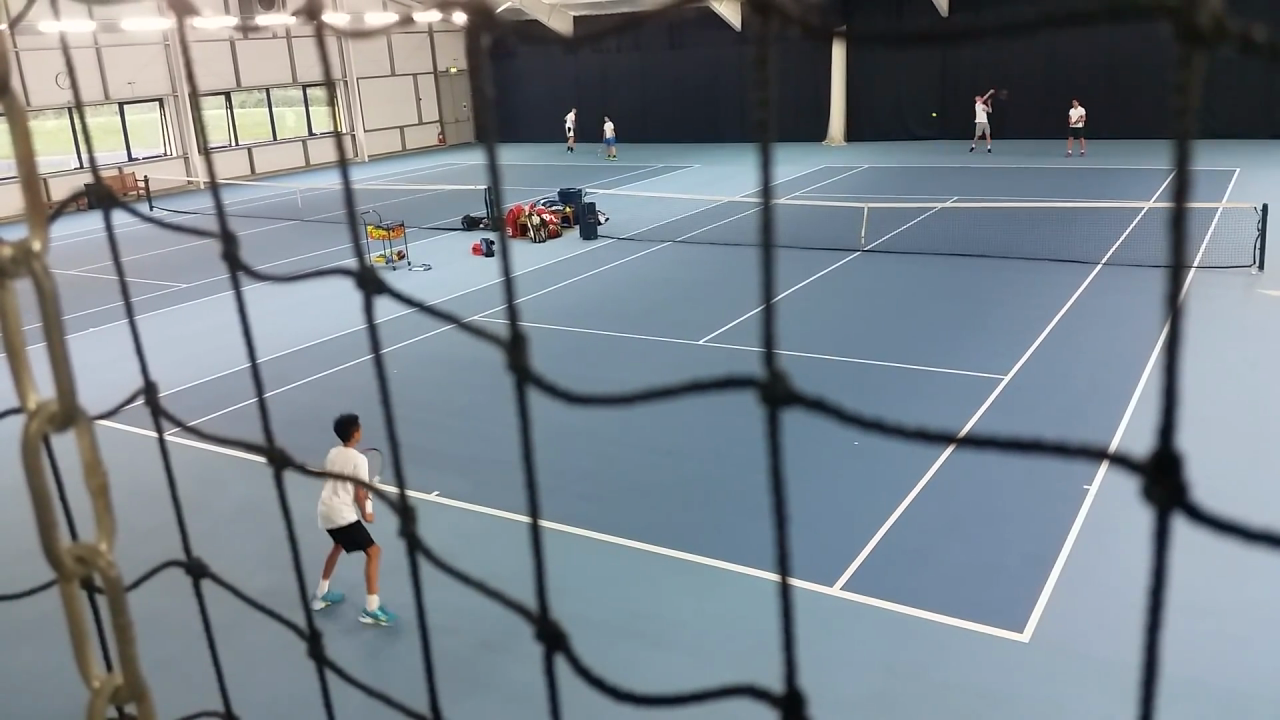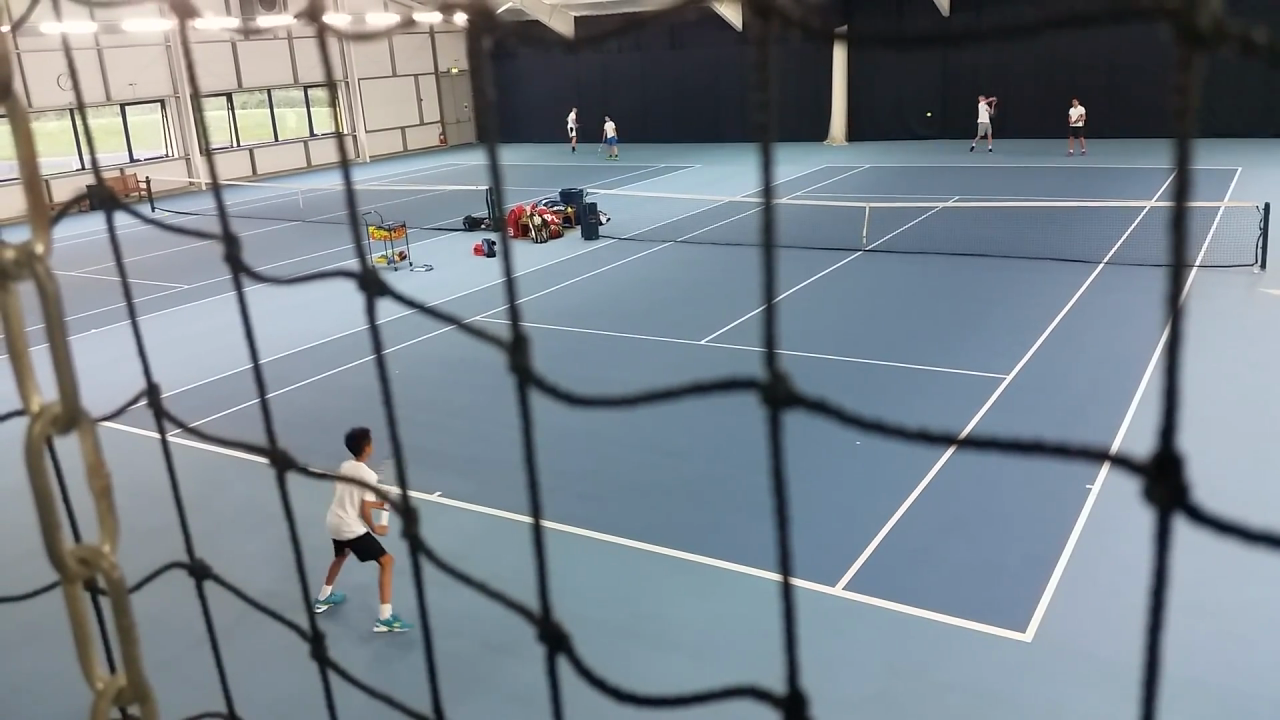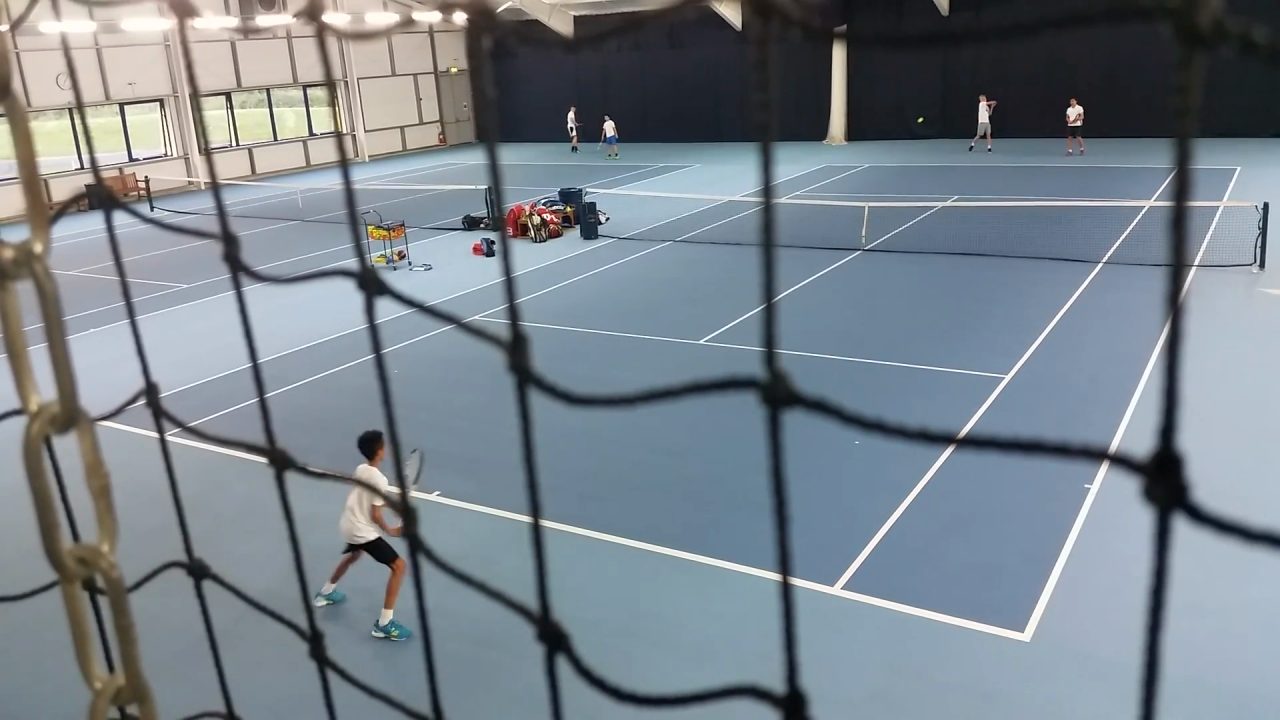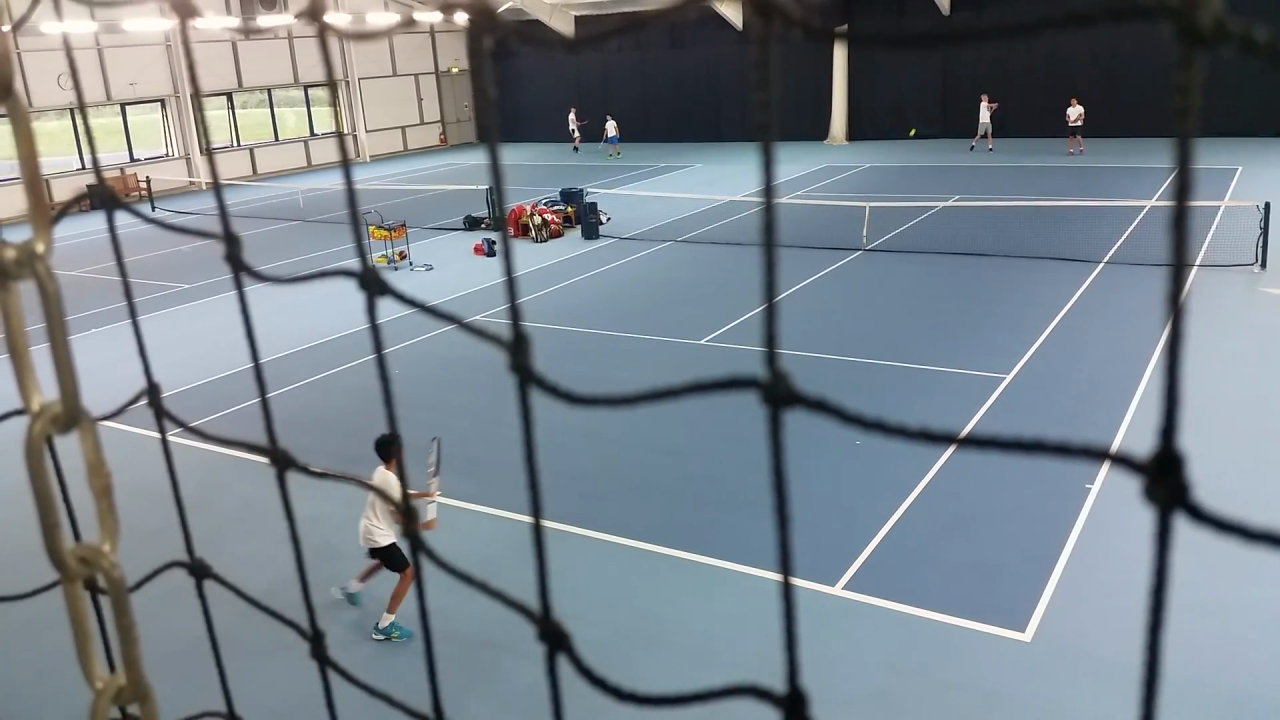
dt=0.1s
person 1, frame 1
left shoulder: (332, 454)
right shoulder: (359, 460)
right elbow: (359, 495)
left wrist: (362, 493)
right wrist: (365, 514)
left hip: (325, 511)
right hip: (343, 515)
left knee: (339, 546)
right knee: (374, 552)
left ankle: (322, 594)
right ankle: (372, 609)
person 1, frame 2
left shoulder: (345, 467)
right shoulder: (368, 475)
right elbow: (365, 510)
left wrist: (376, 503)
right wrist: (375, 528)
left hip: (334, 523)
right hip: (352, 528)
left knee: (342, 553)
right knee: (386, 561)
left ankle: (323, 598)
right ankle: (385, 617)
person 1, frame 3
left shoulder: (361, 470)
right shoulder: (378, 480)
right elbow: (375, 516)
right wrist: (389, 531)
left hip: (349, 526)
right hip: (364, 531)
left knee: (354, 555)
right knee: (399, 567)
left ankle: (325, 593)
right ankle: (385, 623)
person 1, frame 4
left shoulder: (380, 472)
right shoulder: (391, 482)
right elbow: (400, 519)
left wrist: (421, 494)
left hip: (370, 529)
right hip: (380, 534)
left knee: (384, 559)
right knee: (408, 574)
left ankle: (351, 589)
right ankle: (384, 626)
